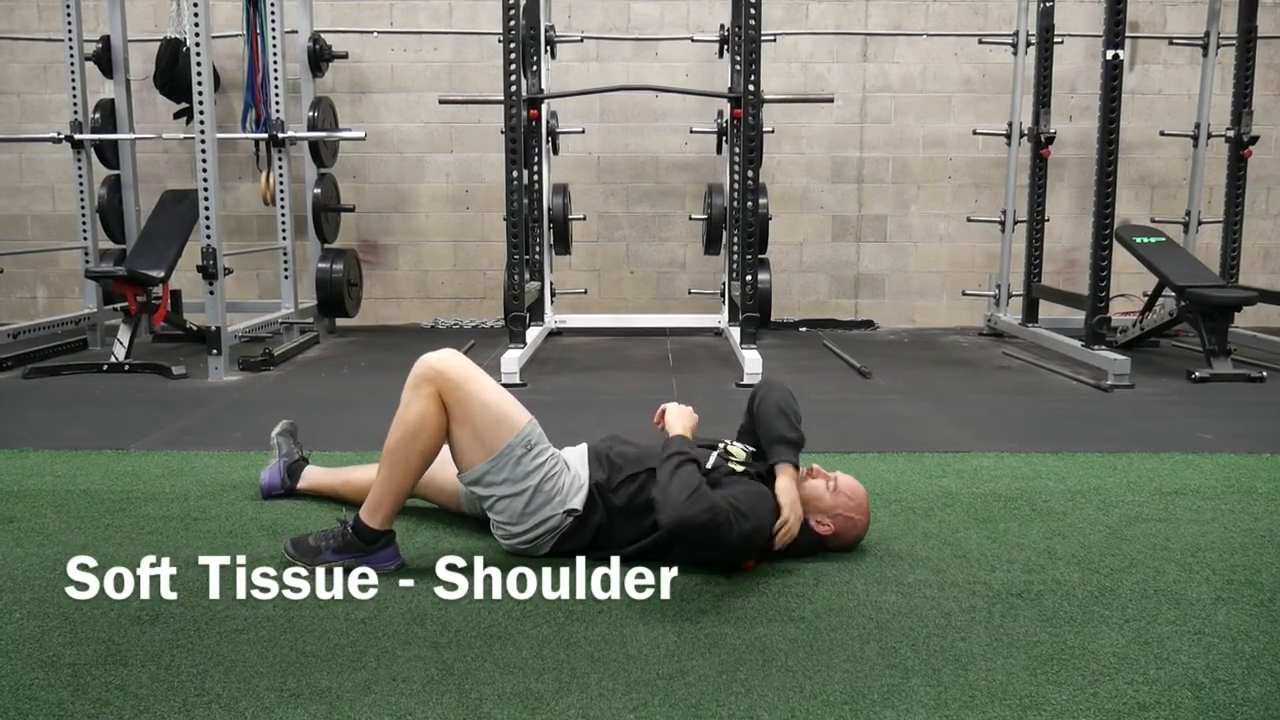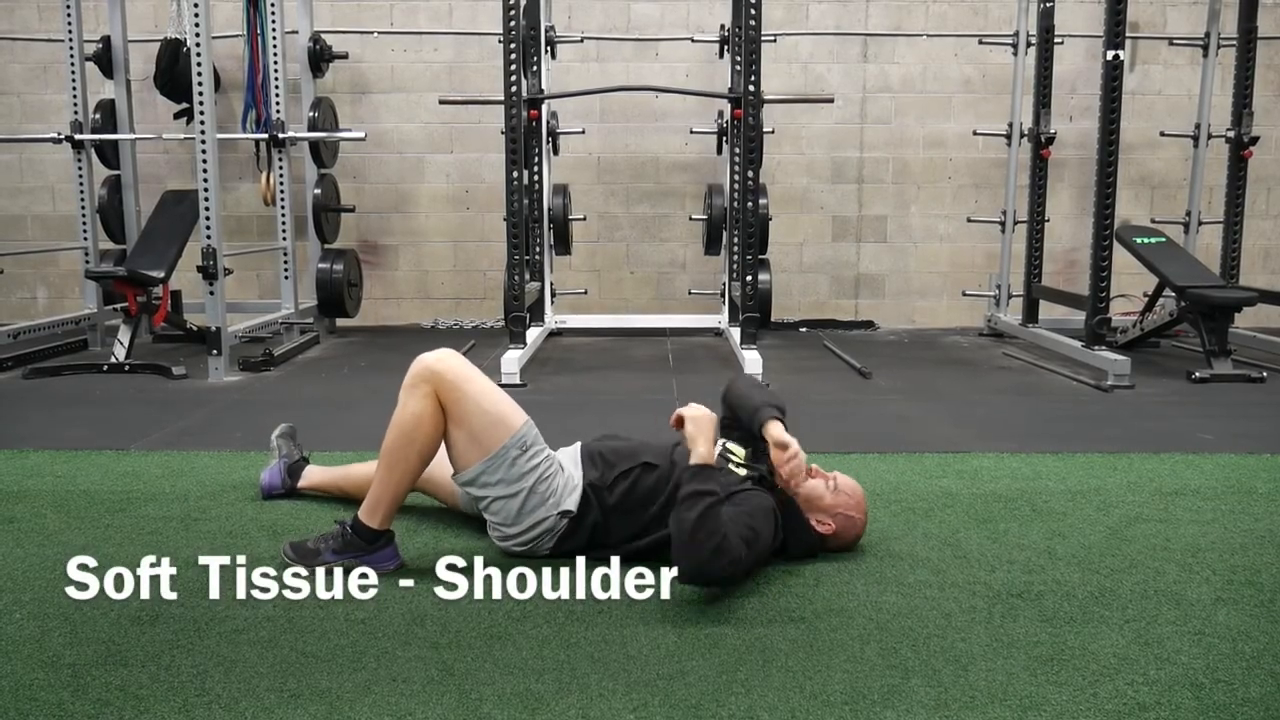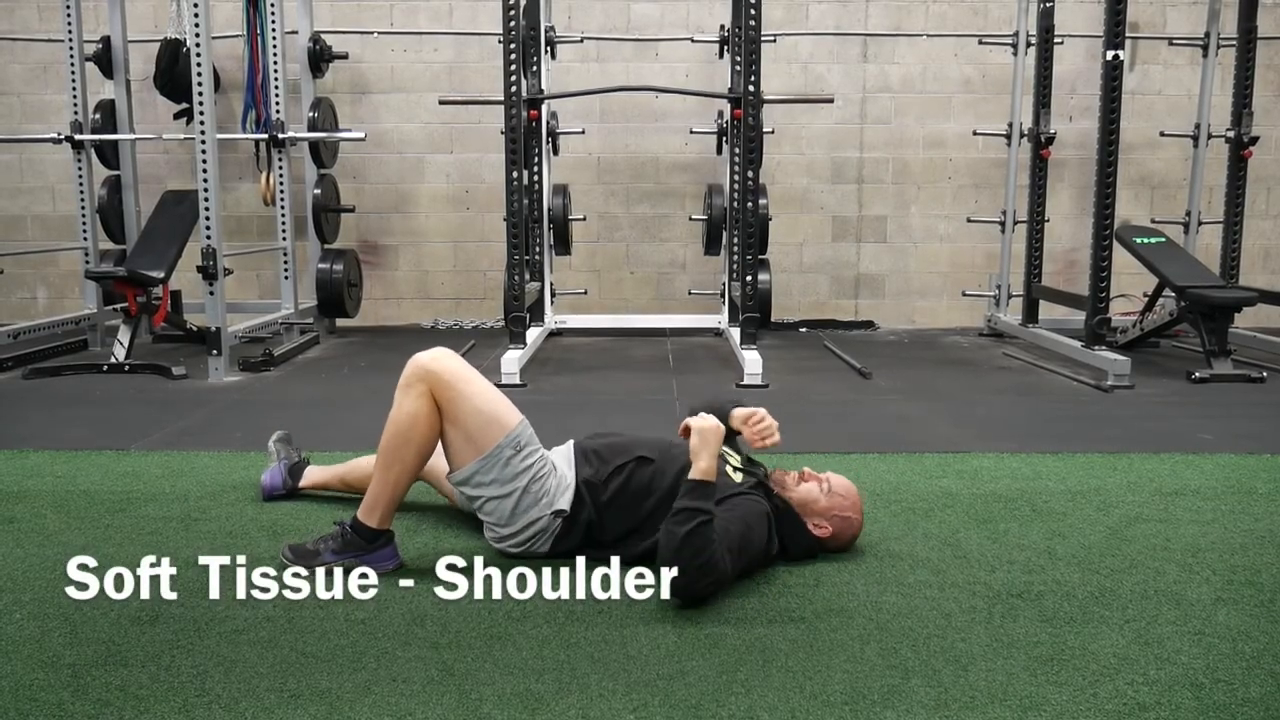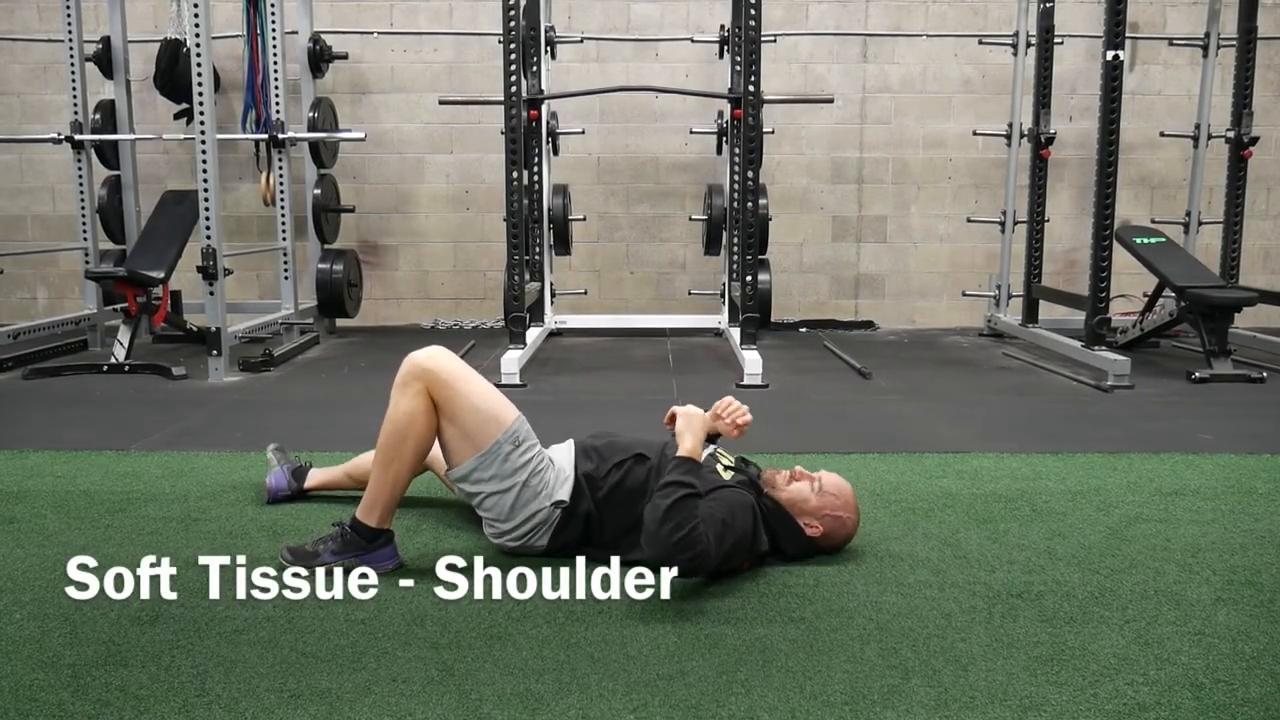
dt=0.2s
person 1, frame 1
left shoulder: (754, 514)
right shoulder: (764, 472)
left elbow: (685, 515)
right elbow: (771, 394)
left wrist: (680, 434)
right wrist: (788, 464)
left hip: (548, 509)
right hip: (566, 476)
left knee: (438, 371)
right knee: (414, 466)
left ankle: (368, 538)
right ankle: (298, 475)
person 1, frame 2
left shoulder: (758, 517)
right shoulder: (759, 471)
left elbow: (699, 562)
right elbow: (739, 391)
left wrist: (701, 452)
right wrist: (776, 426)
left hip: (545, 508)
right hip: (562, 476)
left knee: (435, 370)
right knee: (417, 459)
left ankle: (367, 538)
right ankle: (300, 475)
person 1, frame 3
left shoulder: (753, 522)
right shoulder: (753, 483)
left elbow: (688, 576)
right elbow: (703, 420)
left wrist: (704, 464)
right wrist: (742, 417)
left hip: (542, 509)
right hip: (559, 472)
left knee: (430, 369)
right knee: (421, 448)
left ankle: (366, 539)
right ankle: (302, 476)
person 1, frame 4
left shoulder: (741, 520)
right shoulder: (748, 483)
left elbow: (669, 551)
right elbow: (689, 439)
left wrist: (691, 444)
right wrist: (715, 421)
left hip: (538, 506)
right hip: (558, 473)
left knee: (425, 369)
right knee: (423, 436)
left ankle: (367, 538)
right ankle: (305, 479)
